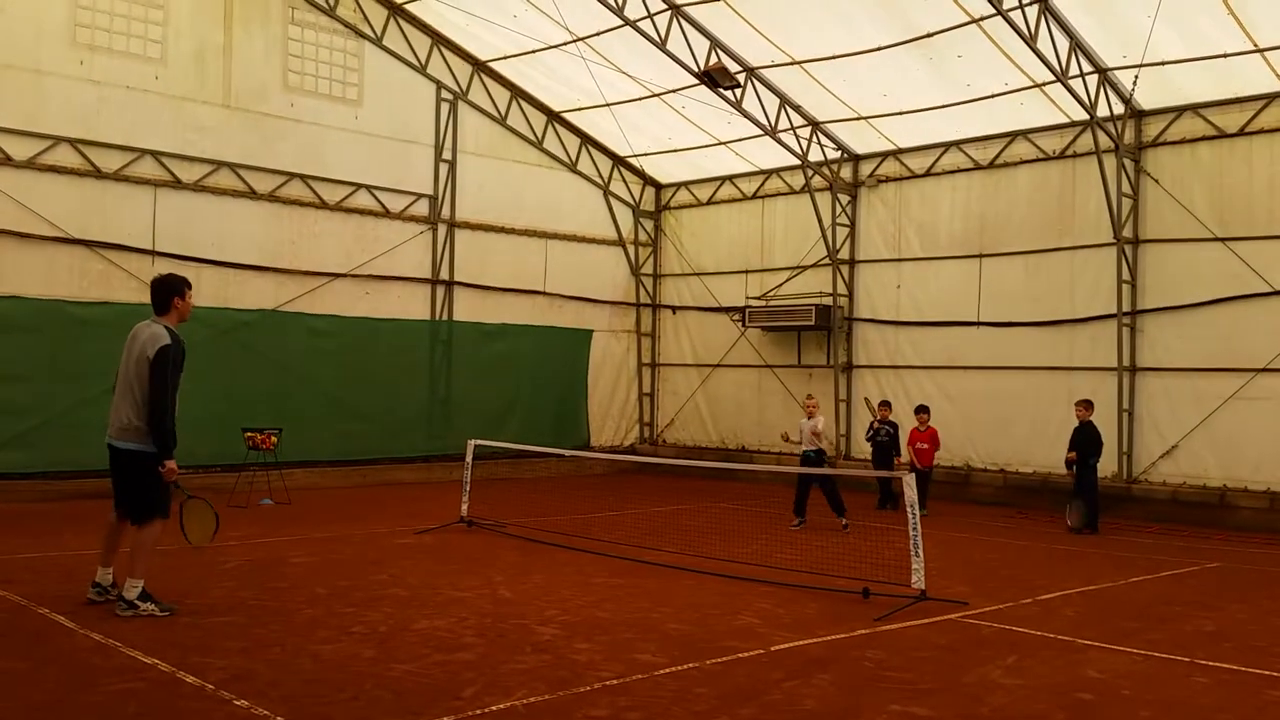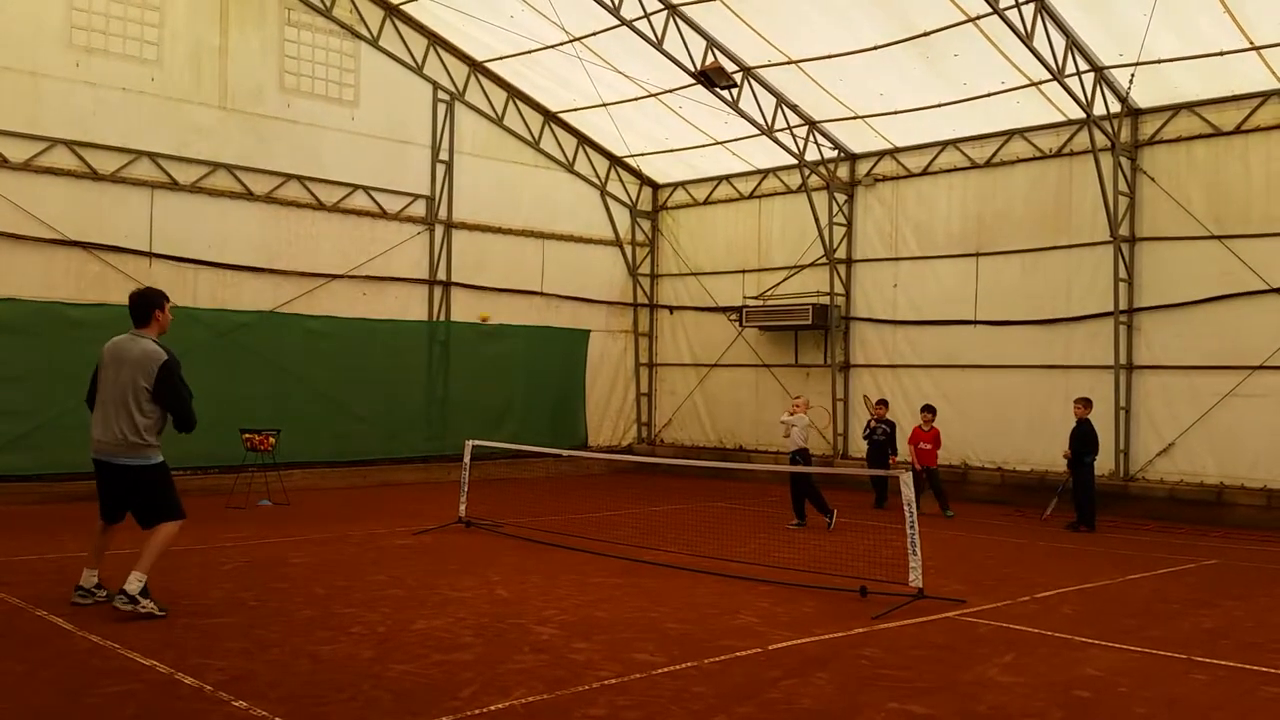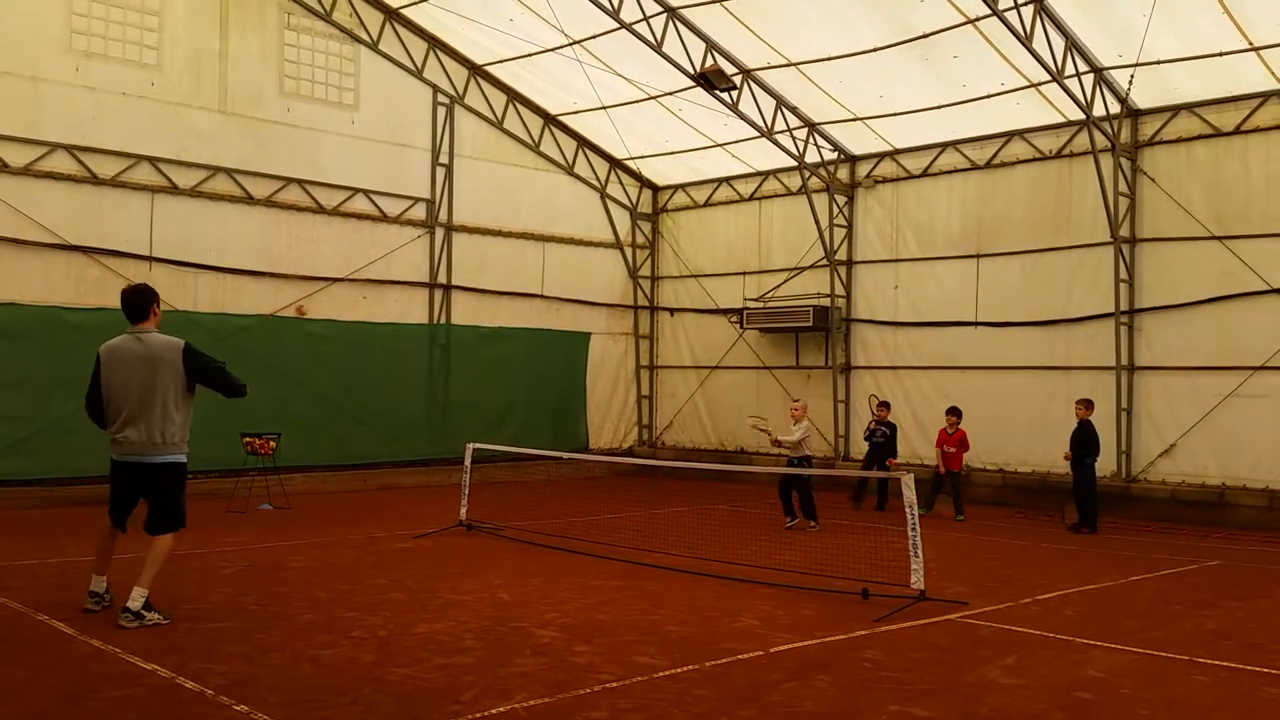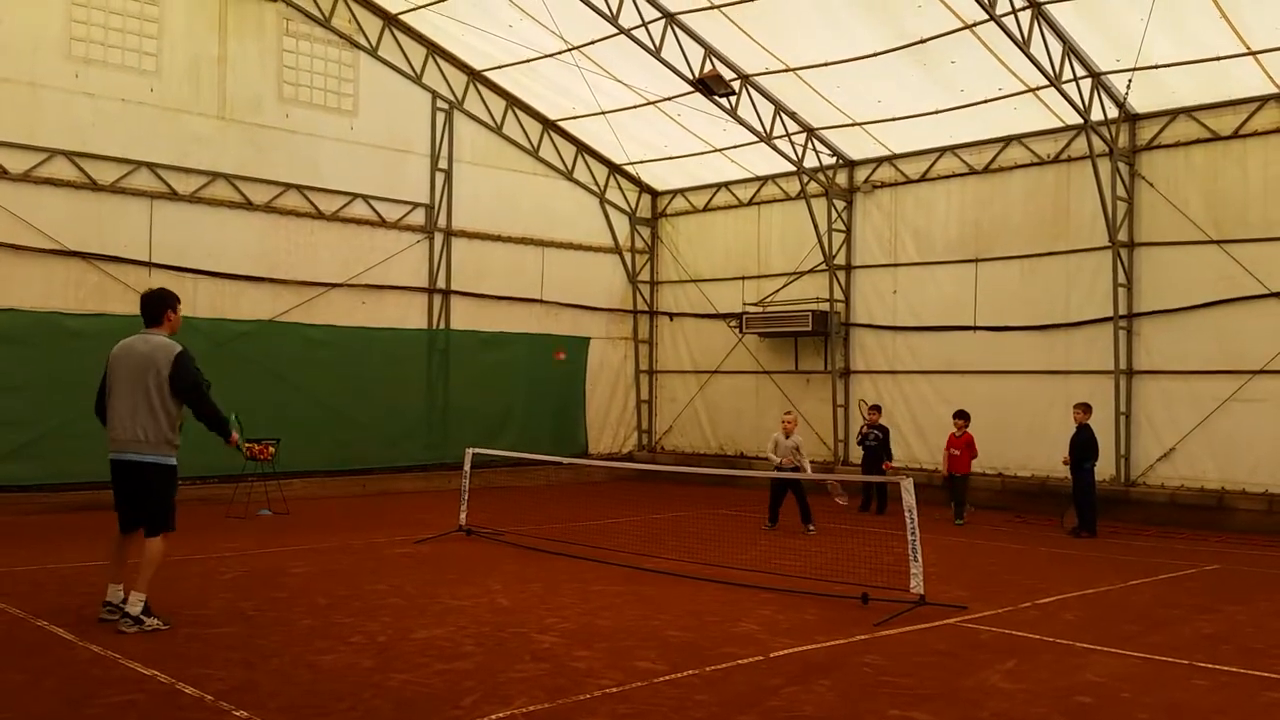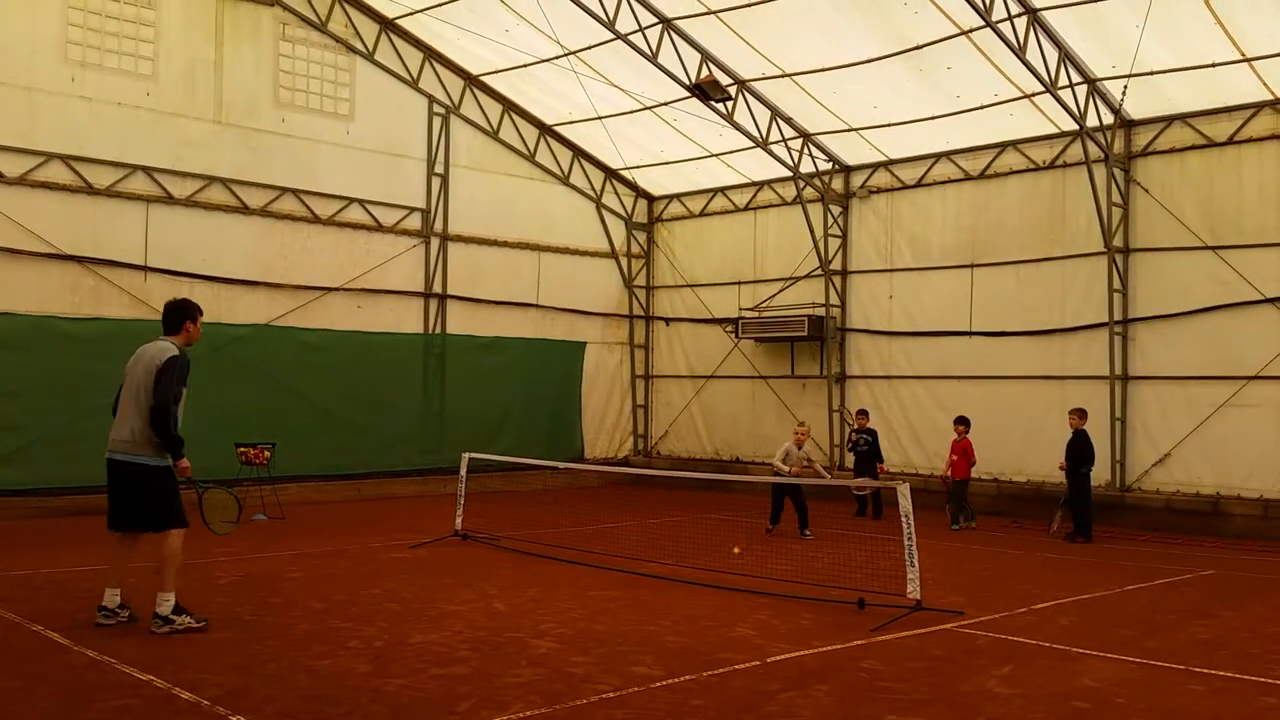
dt=0.4s
person 1, frame 1
left shoulder: (139, 331)
right shoulder: (168, 344)
right elbow: (162, 404)
right wrist: (167, 453)
left hip: (119, 437)
right hip: (143, 444)
left knee: (124, 513)
right knee: (152, 518)
left ankle: (102, 583)
right ankle: (132, 596)
person 1, frame 2
left shoulder: (110, 347)
right shoulder: (162, 359)
left elbow: (92, 398)
right elbow: (183, 414)
right wrist: (186, 424)
left hip: (103, 451)
right hip: (139, 456)
left knee: (110, 519)
right knee: (170, 520)
left ankle: (87, 585)
right ankle: (133, 590)
person 1, frame 3
left shoulder: (107, 352)
right shoulder: (178, 350)
left elbow: (93, 407)
right elbow: (222, 380)
right wrist: (240, 387)
left hip: (123, 455)
right hip: (166, 456)
left knee: (114, 522)
right knee: (164, 531)
left ankle: (97, 590)
right ankle: (135, 606)
person 1, frame 4
left shoulder: (119, 350)
right shoulder: (173, 354)
left elbow: (101, 405)
right elbow: (200, 400)
right wrist: (227, 431)
left hip: (120, 454)
right hip: (155, 456)
left knee: (127, 528)
right knee: (156, 533)
left ankle: (113, 600)
right ankle: (135, 609)
person 1, frame 5
left shoulder: (141, 353)
right shoulder: (174, 358)
left elbow: (120, 406)
right elbow: (162, 411)
right wrist: (178, 453)
left hip: (119, 454)
right hip: (148, 458)
left knee: (127, 530)
right knee: (174, 529)
left ankle: (110, 604)
right ankle: (166, 610)
